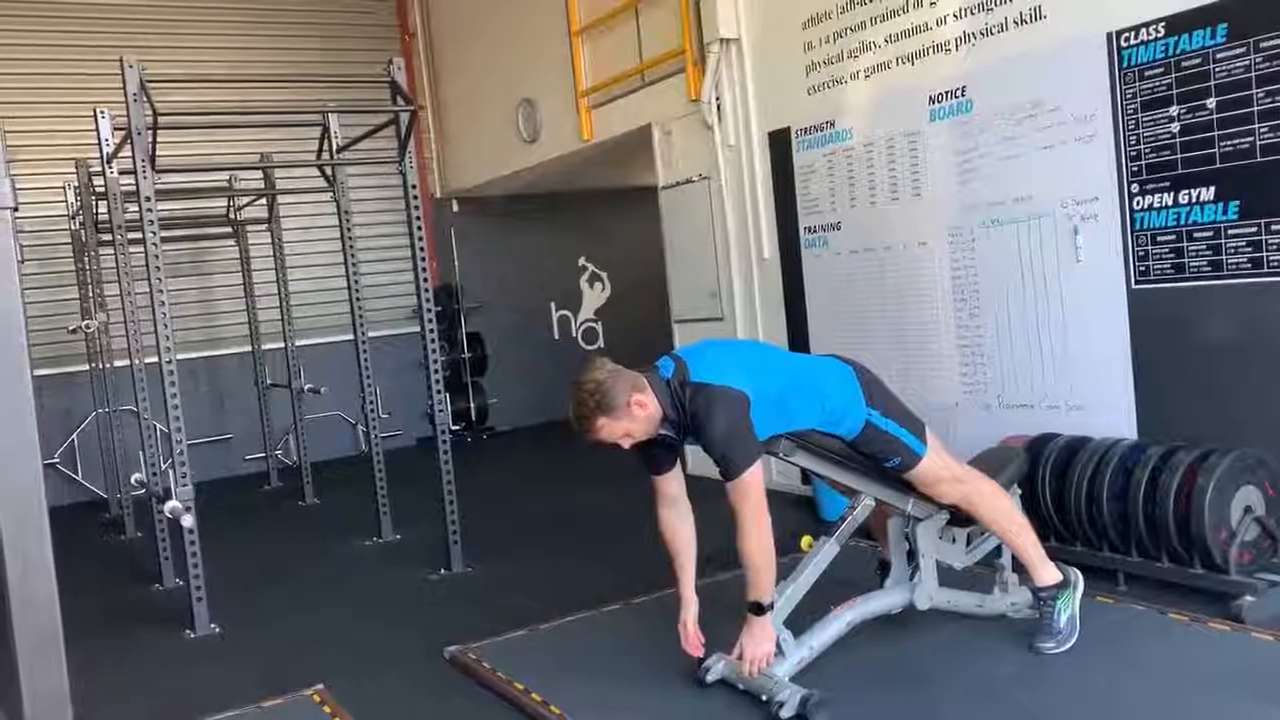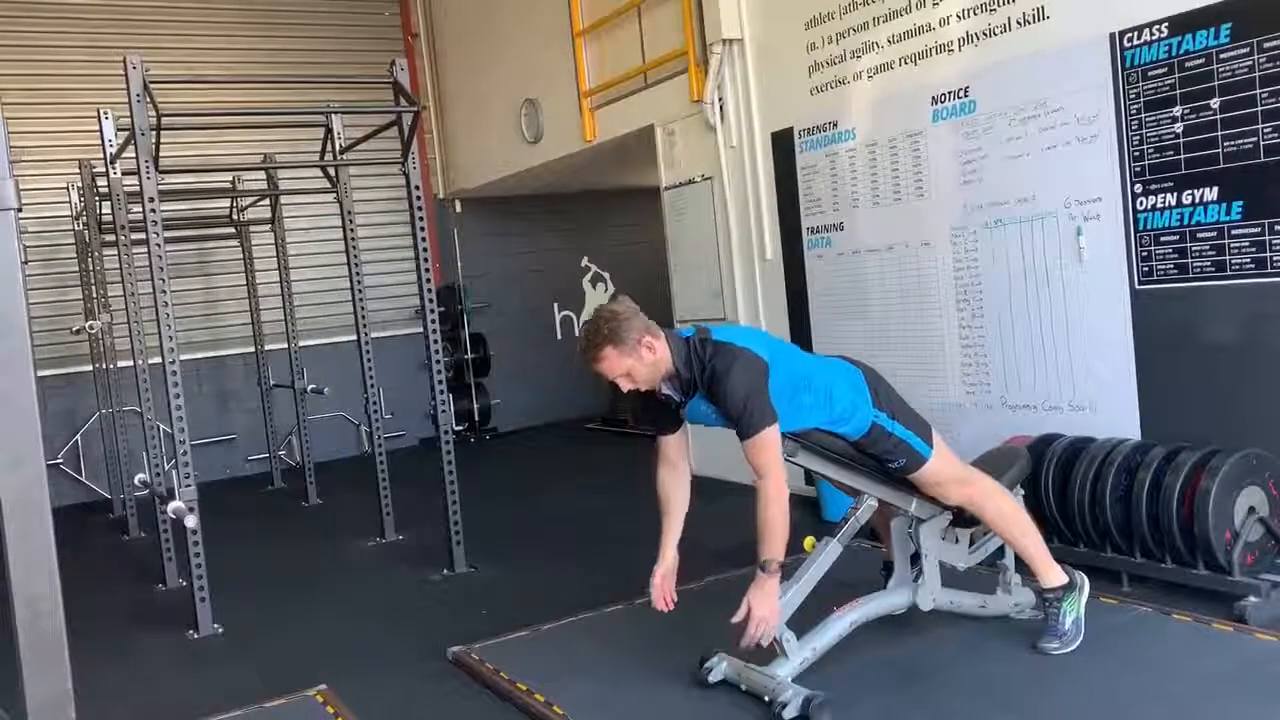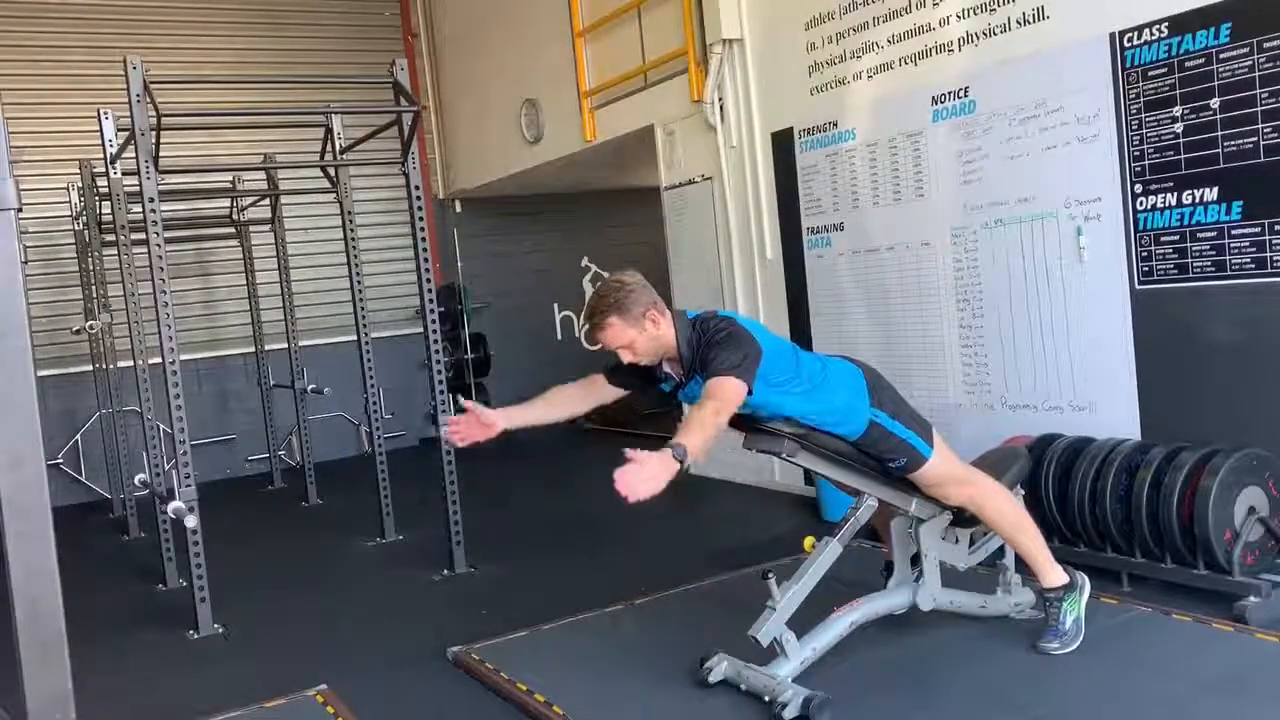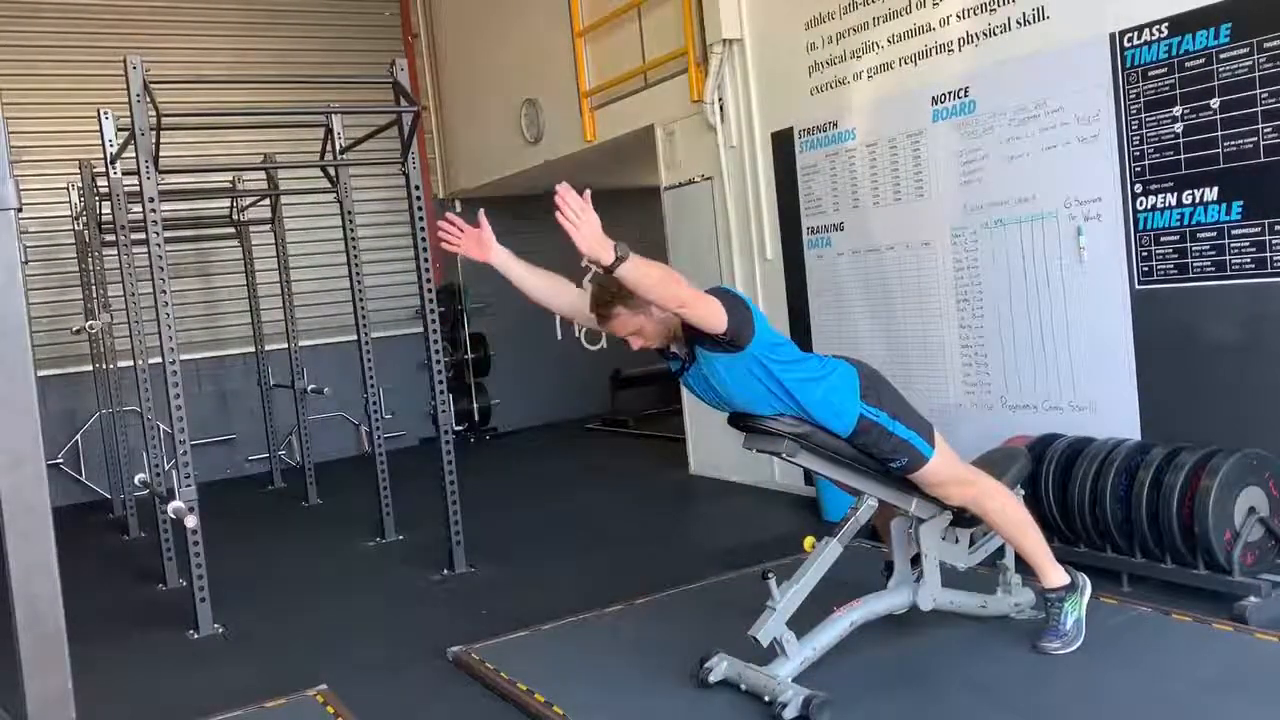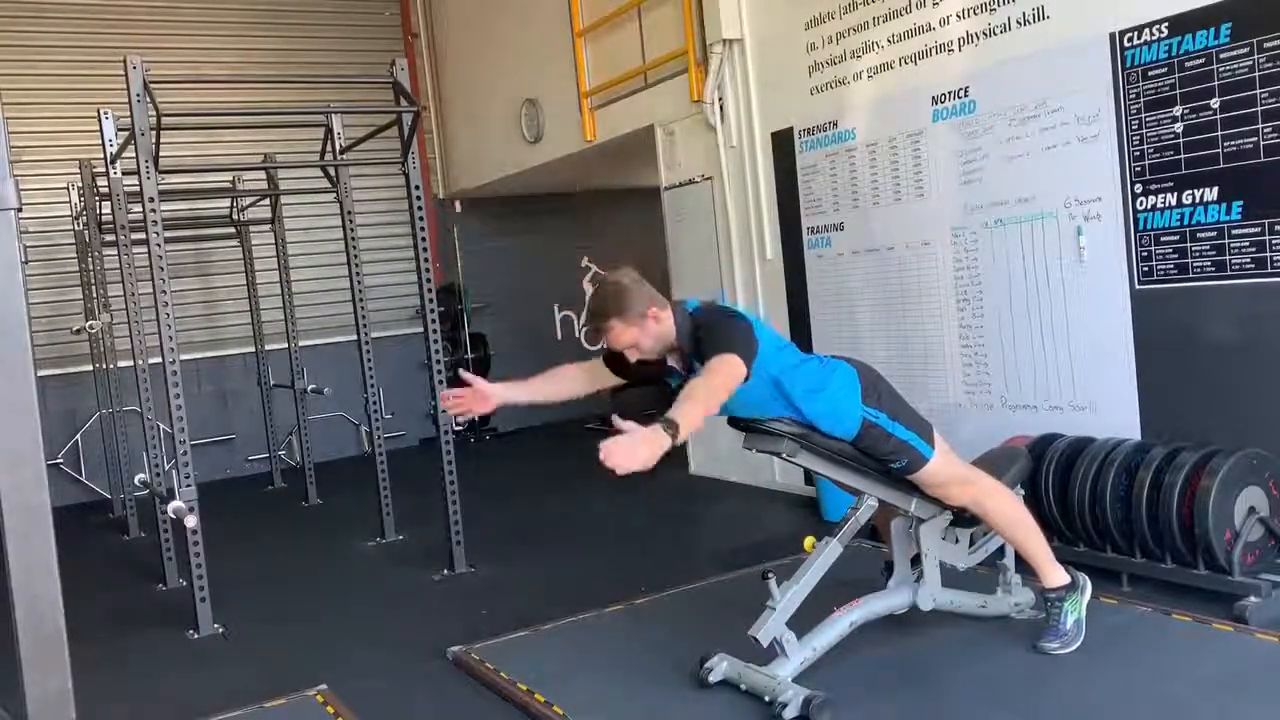
dt=1s
person 1, frame 1
left shoulder: (712, 406)
right shoulder: (649, 402)
left elbow: (752, 519)
right elbow: (672, 504)
left wrist: (759, 617)
right wrist: (688, 598)
left hip: (845, 398)
right hip: (812, 412)
left knee: (948, 482)
left ankle: (1053, 583)
person 1, frame 2
left shoulder: (728, 367)
right shoulder: (657, 383)
left elbow: (772, 479)
right elbow: (672, 463)
left wrist: (767, 579)
right wrist: (667, 554)
left hip: (853, 401)
right hip: (815, 420)
left knee: (955, 485)
left ankle: (1058, 585)
person 1, frame 3
left shoulder: (724, 338)
right shoulder: (653, 357)
left elbow: (718, 408)
right elbow: (585, 392)
left wrist: (669, 462)
right wrist: (503, 419)
left hip: (856, 401)
right hip: (818, 422)
left knee: (956, 485)
left ankle: (1060, 586)
right ankle: (912, 572)
person 1, frame 4
left shoulder: (722, 313)
right shoulder: (663, 329)
left elbow: (678, 293)
right elbow: (569, 300)
left wrist: (606, 253)
right wrist: (495, 255)
left hip: (852, 400)
right hip: (819, 422)
left knee: (956, 485)
right knee: (875, 499)
left ankle: (1061, 585)
person 1, frame 5
left shoulder: (719, 327)
right shoulder: (652, 346)
left elbow: (716, 384)
right elbow: (584, 374)
left wrist: (661, 438)
right wrist: (502, 392)
left hip: (852, 402)
right hip: (820, 420)
left knee: (956, 485)
left ankle: (1062, 588)
right ankle: (915, 572)
